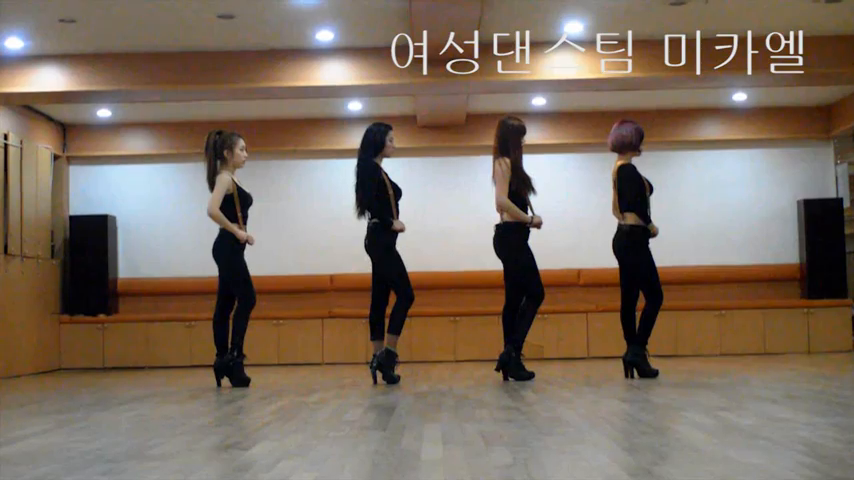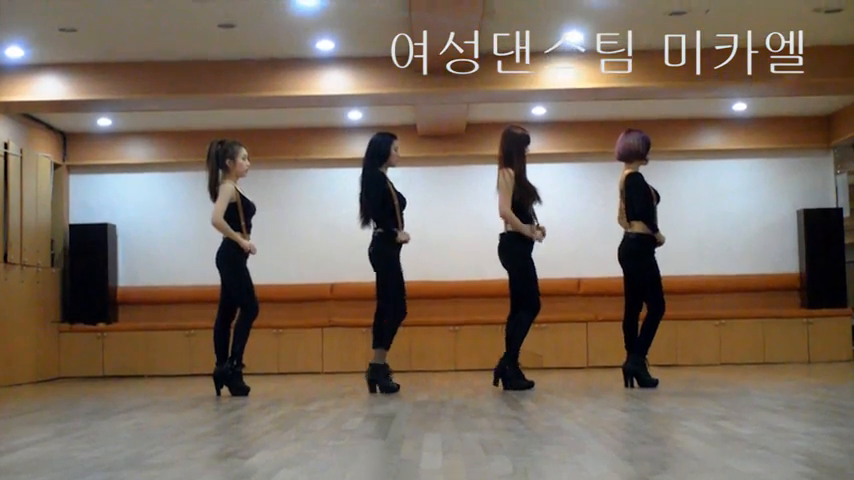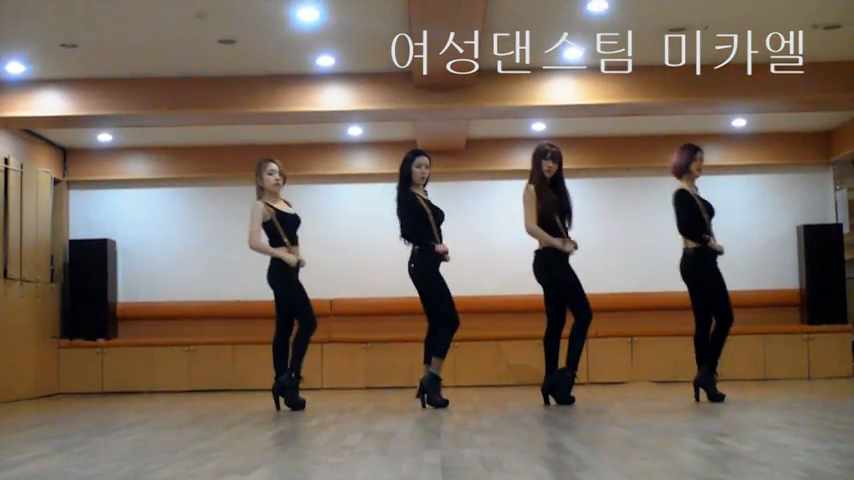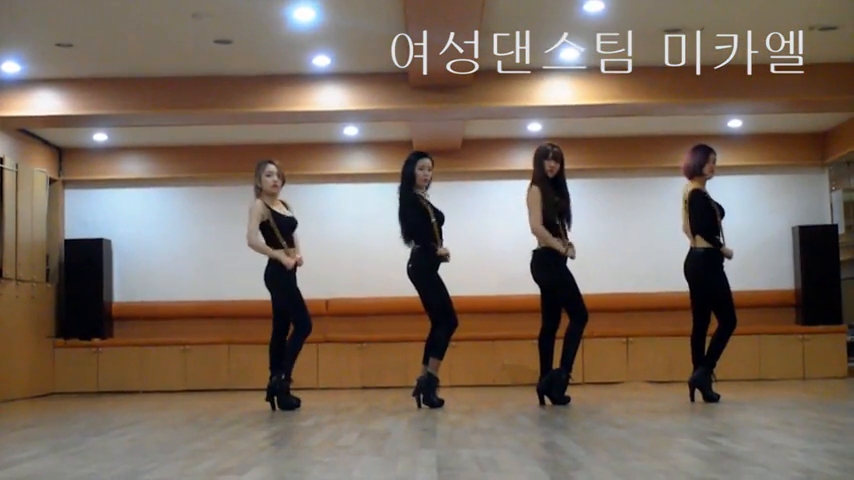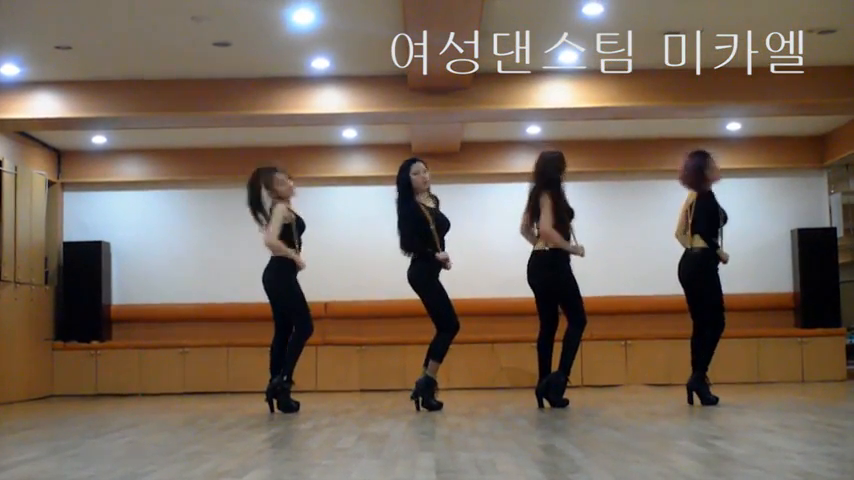
dt=1s
person 1, frame 1
left shoulder: (508, 163)
right shoulder: (504, 162)
left elbow: (508, 202)
right elbow: (502, 201)
left wrist: (528, 218)
right wrist: (530, 219)
left hip: (512, 237)
right hip: (511, 237)
left knee: (515, 298)
right knee: (535, 294)
left ankle: (511, 357)
right ankle: (511, 352)
person 1, frame 2
left shoulder: (514, 173)
right shoulder: (508, 172)
right elbow: (505, 211)
left wrist: (534, 227)
right wrist: (530, 233)
left hip: (517, 246)
right hip: (515, 246)
left knee: (519, 308)
right knee: (530, 305)
left ankle: (510, 367)
right ankle: (508, 363)
person 1, frame 3
left shoulder: (554, 190)
right shoulder: (533, 189)
right elbow: (531, 226)
left wrist: (567, 241)
right wrist: (561, 245)
left hip: (553, 261)
right hip: (551, 261)
left knee: (555, 322)
right knee: (583, 314)
left ankle: (552, 382)
right ankle: (567, 373)
person 1, frame 4
left shoulder: (555, 189)
right shoulder: (536, 189)
left elbow: (557, 226)
right elbow: (536, 227)
left wrist: (566, 244)
right wrist: (563, 249)
left hip: (551, 261)
right hip: (548, 261)
left knee: (550, 322)
right knee: (579, 315)
left ankle: (547, 381)
right ankle: (561, 374)
person 1, frame 5
left shoulder: (538, 194)
right shoulder: (549, 195)
left elbow: (525, 229)
right elbow: (546, 229)
right wrist: (571, 247)
left hip: (538, 263)
right hip: (554, 264)
left knee: (548, 325)
right knee: (577, 319)
left ankle: (545, 384)
right ankle: (559, 378)
person 2, frame 1
left shoulder: (378, 170)
right shoulder: (370, 168)
left elbow: (384, 203)
right elbow: (370, 203)
left wrist: (394, 222)
right wrist: (391, 223)
left hip: (382, 240)
right hip: (380, 239)
left knee: (380, 299)
right knee: (405, 294)
left ankle: (379, 356)
right ankle: (387, 353)
person 2, frame 2
left shoulder: (382, 180)
right shoulder: (376, 178)
right elbow: (375, 213)
left wrist: (399, 233)
right wrist: (395, 234)
left hip: (386, 249)
right hip: (384, 249)
left knee: (386, 308)
right knee: (397, 308)
left ankle: (378, 367)
right ankle: (378, 366)
person 2, frame 3
left shoulder: (424, 197)
right shoulder: (407, 197)
left elbow: (431, 229)
right elbow: (408, 232)
left wrist: (440, 248)
right wrist: (433, 247)
left hip: (428, 264)
right hip: (423, 263)
left knee: (436, 323)
right knee: (449, 320)
left ankle: (428, 381)
right ankle: (432, 379)
person 2, frame 4
left shoulder: (424, 199)
right shoulder: (411, 198)
left elbow: (432, 229)
right elbow: (412, 231)
left wrist: (441, 250)
right wrist: (435, 250)
left hip: (426, 265)
right hip: (423, 265)
left knee: (440, 323)
right knee: (447, 321)
left ankle: (424, 382)
right ankle: (429, 380)
person 2, frame 5
left shoulder: (434, 202)
right shoulder: (409, 206)
right elbow: (407, 243)
left wrist: (442, 257)
right wrist: (435, 255)
left hip: (430, 272)
right hip: (422, 272)
left knee: (445, 327)
right knee: (450, 325)
left ankle: (424, 384)
right ankle: (427, 382)
person 3, frame 1
left shoulder: (620, 168)
right shoulder: (627, 168)
right elbow: (635, 203)
left wrist: (644, 226)
right wrist: (651, 226)
left hip: (625, 238)
right hip: (633, 239)
left knee: (630, 298)
right knee: (654, 296)
left ankle: (633, 351)
right ankle: (637, 350)
person 3, frame 2
left shoulder: (627, 177)
right shoulder: (635, 177)
right elbow: (643, 211)
left wrist: (646, 232)
right wrist: (657, 234)
left hip: (631, 246)
right hip: (639, 248)
left knee: (633, 308)
right knee: (656, 306)
left ankle: (633, 360)
right ankle: (637, 360)
person 3, frame 3
left shoulder: (693, 192)
right shoulder: (682, 194)
right elbow: (685, 228)
left wrist: (709, 242)
right wrist: (711, 243)
left hip: (699, 261)
right hip: (698, 261)
left knee: (703, 322)
right knee: (724, 317)
left ankle: (705, 375)
right ankle: (706, 373)
person 3, frame 4
left shoulder: (693, 192)
right shoulder: (697, 193)
right elbow: (703, 228)
right wrist: (723, 248)
left hip: (697, 261)
right hip: (706, 261)
left knee: (700, 322)
right knee: (727, 320)
left ankle: (700, 376)
right ankle: (703, 372)
person 3, frame 5
left shoulder: (695, 196)
right shoulder: (707, 195)
left elbow: (679, 232)
right elbow: (703, 230)
right wrist: (719, 252)
left hip: (690, 263)
right hip: (702, 264)
left knee: (701, 325)
right knee: (715, 322)
left ankle: (698, 379)
right ankle: (698, 377)
person 4, frame 1
left shoulder: (229, 179)
right shoulder: (224, 178)
right elbow: (212, 210)
left wrist: (241, 234)
right wrist: (237, 232)
left hip: (230, 248)
right hip: (228, 247)
left knee: (226, 304)
right knee: (247, 299)
left ankle: (223, 360)
right ankle: (233, 357)
person 4, frame 2
left shoulder: (231, 188)
right shoulder: (228, 186)
right elbow: (216, 219)
left wrist: (243, 242)
right wrist: (240, 240)
left hip: (233, 256)
right hip: (232, 256)
left knee: (227, 313)
right knee: (249, 309)
left ankle: (224, 368)
right ankle: (232, 367)
person 4, frame 3
left shoulder: (285, 204)
right shoulder: (261, 205)
right elbow: (254, 242)
left wrist: (297, 256)
right wrist: (283, 255)
left hip: (289, 270)
right hip: (281, 270)
left knee: (284, 329)
right knee: (308, 323)
left ankle: (283, 382)
right ankle: (290, 378)
person 4, frame 4
left shoulder: (284, 205)
right shoulder: (259, 205)
right elbow: (252, 241)
left wrist: (297, 254)
right wrist: (281, 257)
left hip: (287, 272)
right hip: (277, 272)
left knee: (281, 330)
right knee: (303, 325)
left ankle: (277, 384)
right ankle: (281, 380)
person 4, frame 5
left shoulder: (284, 207)
right shoulder: (280, 208)
right elbow: (270, 241)
left wrist: (292, 256)
right wrist: (296, 257)
left hip: (277, 273)
right hip: (282, 273)
left knee: (283, 331)
right knee: (304, 326)
left ankle: (276, 386)
right ankle: (282, 380)
